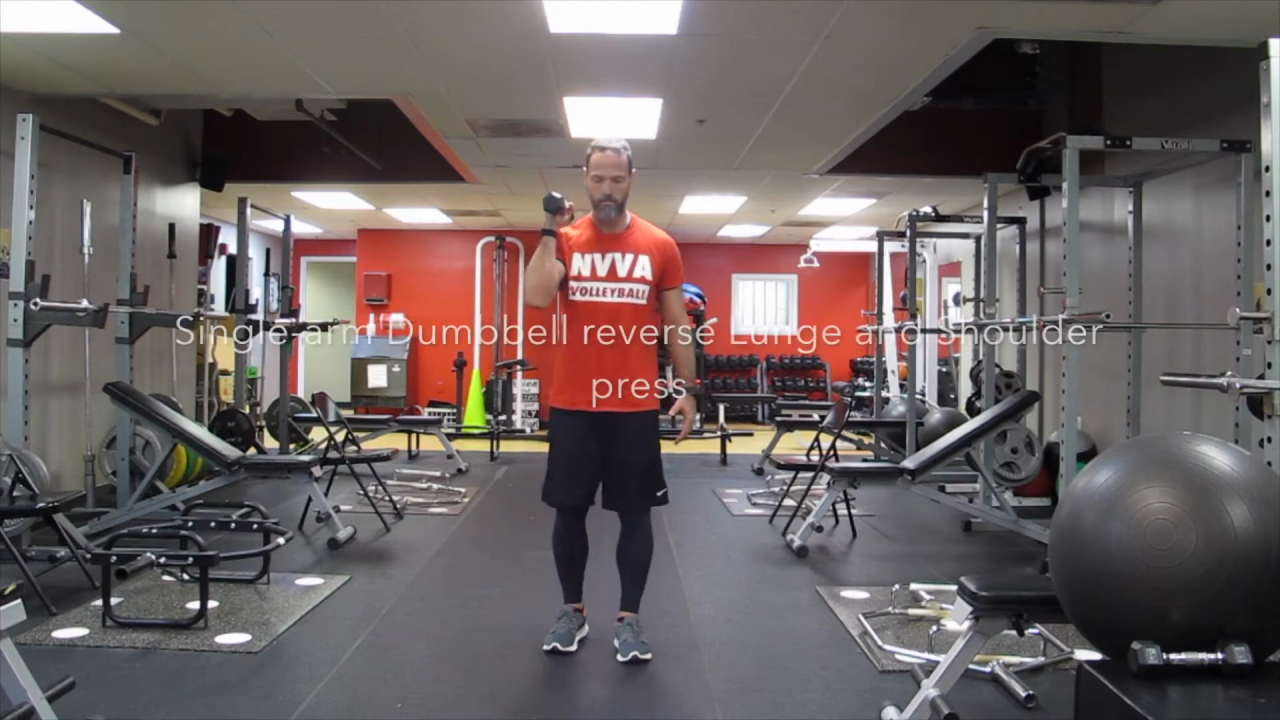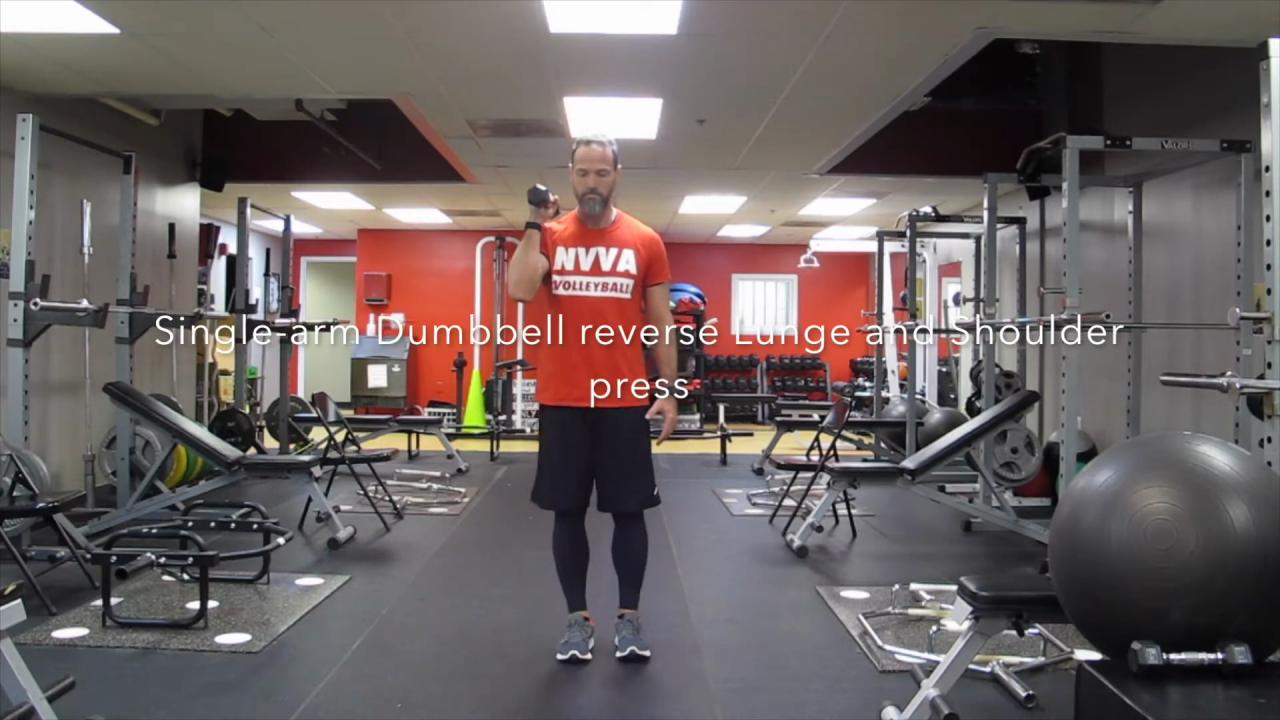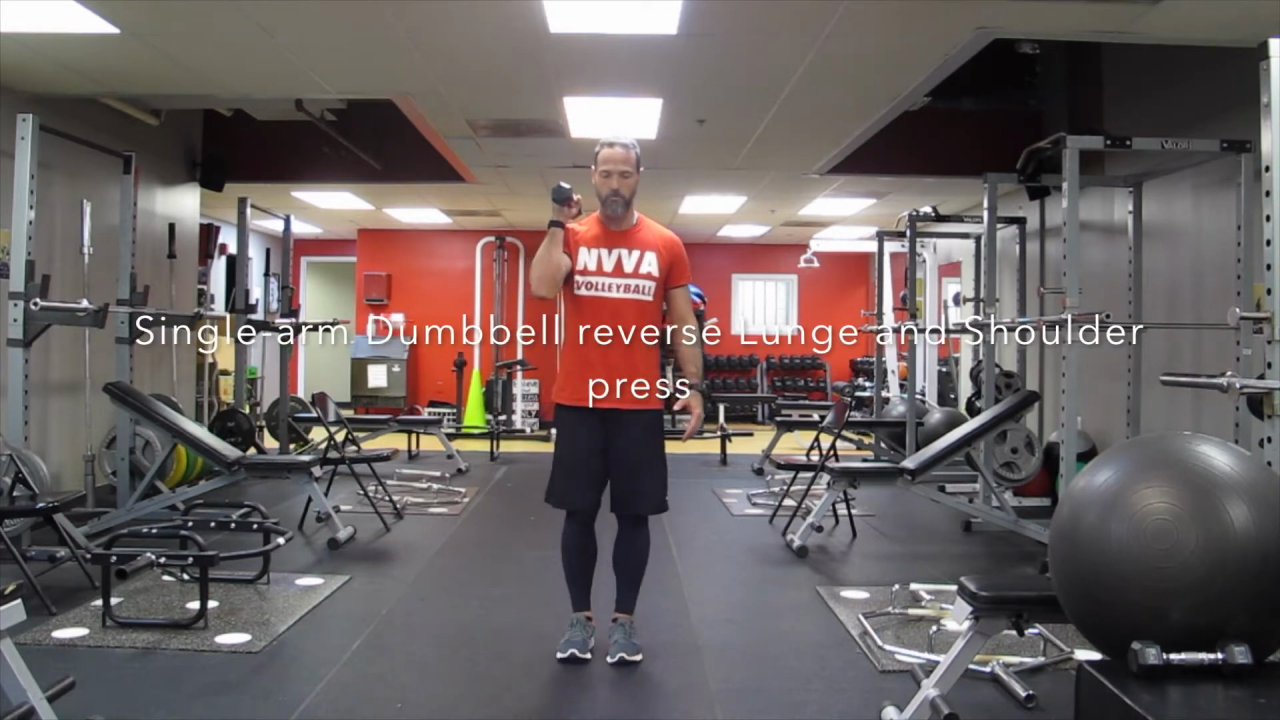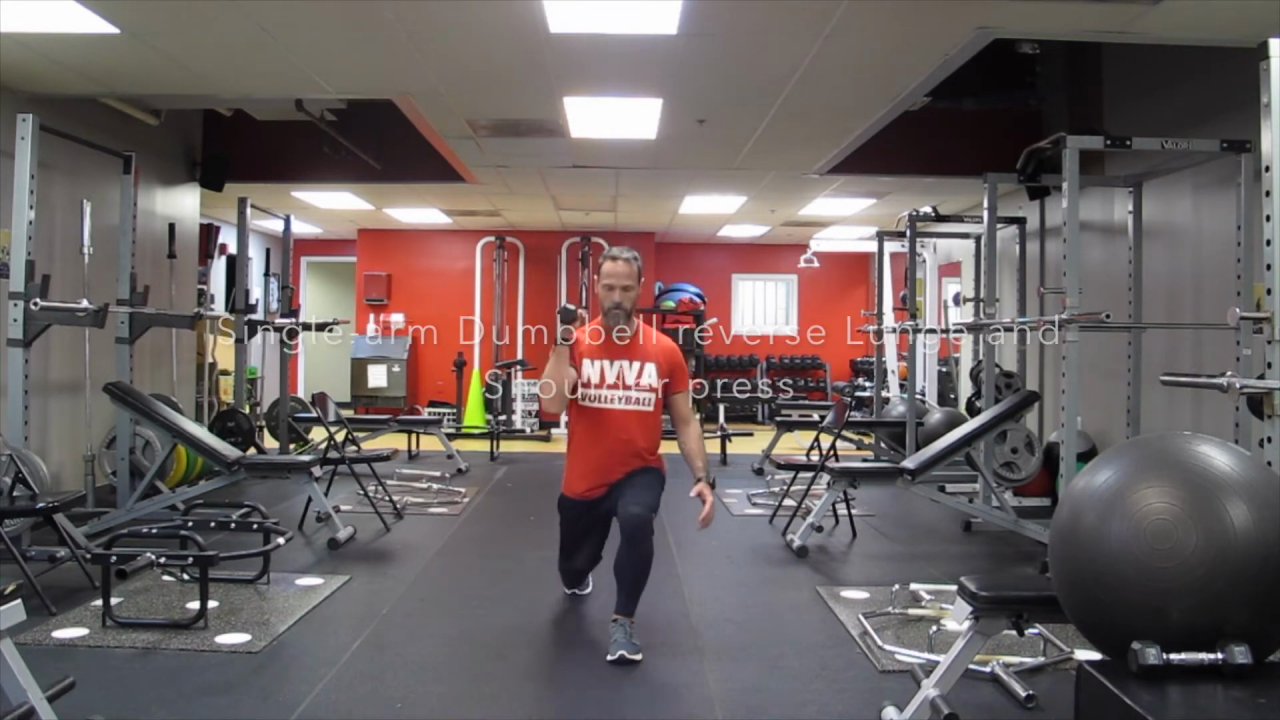
dt=1s
person 1, frame 1
left shoulder: (659, 245)
right shoulder: (564, 239)
left elbow: (677, 323)
right elbow: (536, 298)
left wrist: (687, 388)
right wrist: (551, 231)
left hip: (635, 404)
right hip: (573, 402)
left knee: (634, 512)
right knee: (569, 508)
left ankle: (628, 619)
right ankle: (572, 610)
person 1, frame 2
left shoulder: (645, 241)
right shoulder: (549, 235)
left elbow: (661, 323)
right elbow: (520, 290)
left wrist: (669, 391)
right wrist: (535, 225)
left hip: (626, 400)
right hip: (563, 400)
left knee: (629, 510)
right knee: (568, 510)
left ankle: (628, 617)
right ankle: (578, 618)
person 1, frame 3
left shoulder: (665, 245)
right shoulder: (571, 235)
left elbow: (683, 323)
right elbow: (541, 288)
left wrist: (694, 386)
right wrist: (559, 224)
left hip: (640, 403)
right hip: (578, 400)
left knee: (634, 514)
right knee: (577, 512)
left ankle: (623, 619)
right ankle: (580, 619)
person 1, frame 4
left shoulder: (665, 350)
right shoulder: (574, 342)
left elbow: (685, 421)
right elbow: (551, 405)
left wrist: (702, 478)
right wrist: (564, 341)
left hip: (640, 472)
right hip: (584, 480)
left knee: (636, 520)
right knee: (573, 573)
left ankle: (623, 622)
right ankle: (584, 569)
